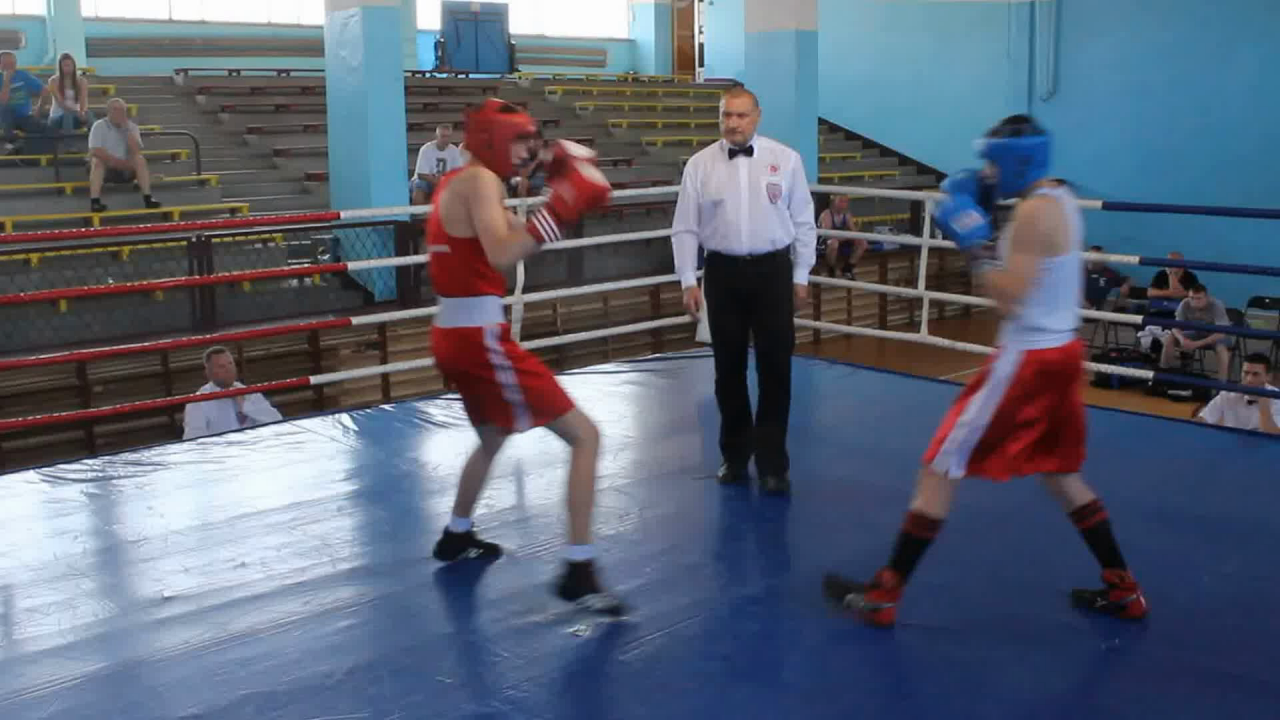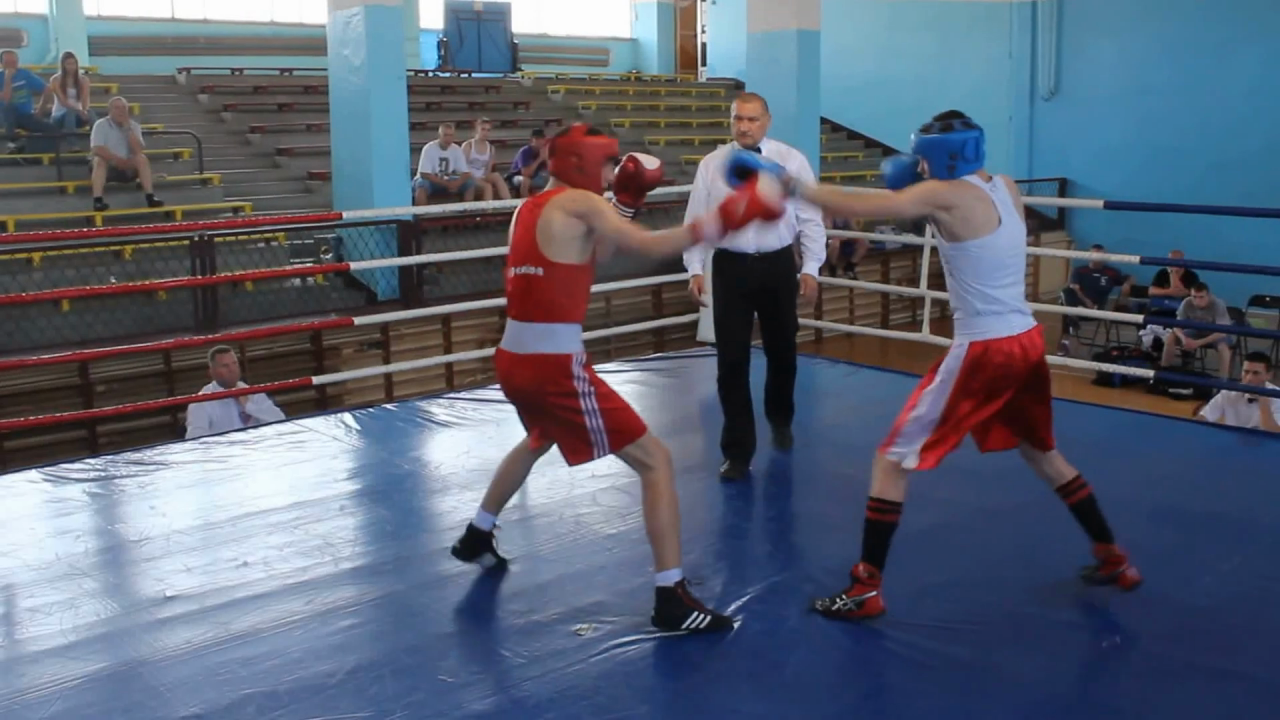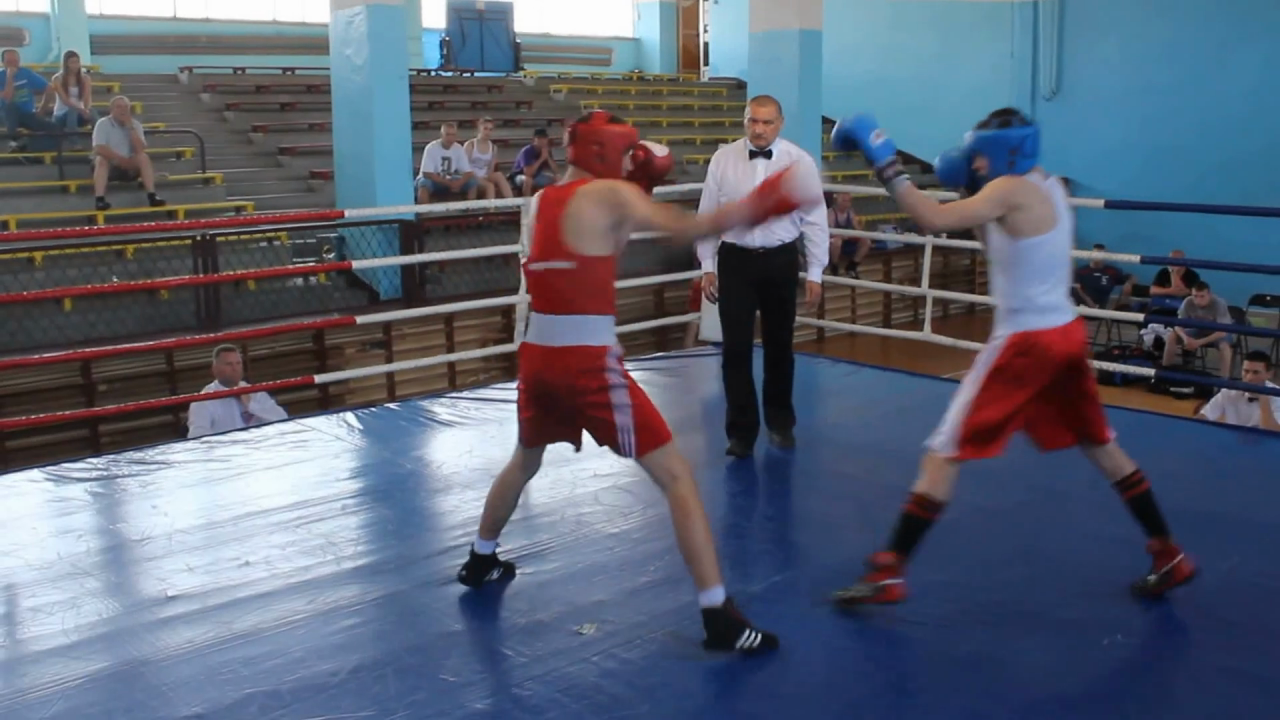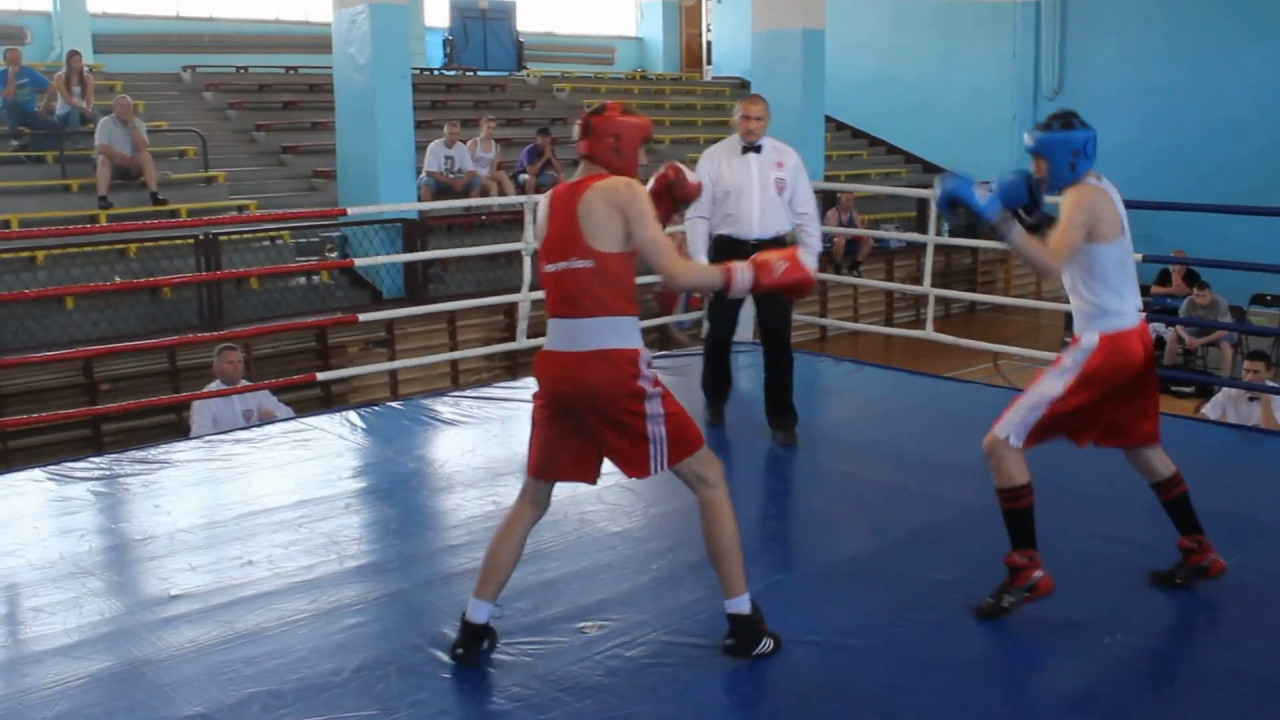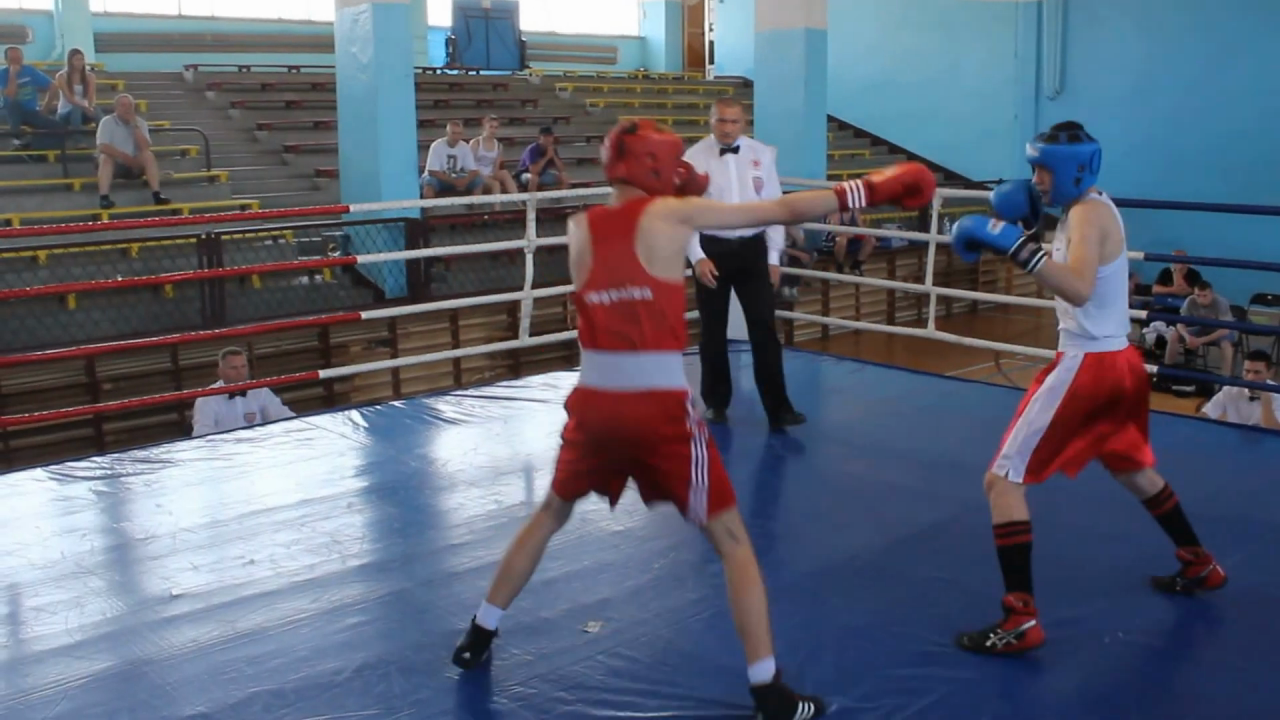
dt=0.3s
person 1, frame 1
left shoulder: (452, 185)
right shoulder: (477, 180)
left elbow: (506, 240)
right elbow: (501, 256)
left wrist: (556, 182)
right wrist: (561, 209)
left hip: (451, 337)
right hip: (479, 341)
left knee: (496, 436)
right knee: (585, 436)
left ankle: (456, 534)
right ankle: (579, 569)
person 1, frame 2
left shoulder: (528, 210)
right shoulder: (576, 204)
right elbow: (651, 246)
left wrist: (629, 199)
right wrist: (726, 217)
left hip: (513, 359)
right hip: (557, 365)
left knee: (539, 442)
right knee: (656, 462)
left ankle: (477, 537)
right ankle: (671, 598)
person 1, frame 3
left shoulder: (541, 202)
right shoulder: (604, 194)
right elbow: (683, 230)
left wrist: (637, 186)
right wrist: (759, 201)
left hip: (537, 357)
right hip: (589, 362)
left knee: (525, 457)
right knee: (677, 478)
left ankle: (480, 560)
right ankle: (720, 618)
person 1, frame 4
left shoulder: (549, 204)
right shoulder: (622, 191)
right elbow: (677, 275)
left wrist: (661, 207)
right wrist: (755, 273)
left hip: (558, 367)
right hip: (617, 368)
left knee: (531, 502)
right knee: (710, 482)
left ankle: (472, 631)
right ankle: (744, 623)
person 1, frame 5
left shoulder: (580, 227)
right shoulder: (676, 212)
right elbow: (784, 209)
right wrist: (866, 189)
left hip: (595, 402)
right hip: (661, 405)
left knee: (549, 516)
right knee: (733, 543)
left ankle: (479, 637)
person 2, frame 1
left shoulder: (1036, 213)
right shoulder: (1058, 199)
left elbow: (1010, 295)
left wrist: (972, 238)
right wrist: (981, 216)
left hip: (1028, 361)
right hip: (1063, 353)
left knee: (940, 469)
right knee: (1061, 475)
left ankle: (883, 593)
right ankle: (1121, 588)
person 2, frame 2
left shoulder: (944, 194)
right shoulder: (1007, 189)
left elbow: (853, 208)
left wrist: (786, 181)
left hip: (981, 350)
right hip: (1025, 341)
left knee: (893, 458)
right knee: (1043, 452)
left ankle: (866, 588)
right ankle: (1113, 560)
person 2, frame 3
left shoulder: (1010, 190)
right shoulder: (1049, 187)
left elbow: (934, 219)
left wrist: (886, 163)
right wrist: (971, 187)
left hip: (1024, 343)
right hip: (1066, 337)
left knee: (943, 456)
right knee: (1101, 446)
left ankle: (887, 573)
right ankle: (1170, 555)
person 2, frame 4
left shoulder: (1082, 198)
right shoulder: (1099, 191)
left elbow: (1051, 264)
right elbow: (1064, 258)
left wrist: (996, 215)
right wrist: (1029, 216)
left hip: (1104, 347)
right hip: (1132, 339)
left knee: (1001, 443)
right knee: (1140, 446)
left ankle: (1027, 571)
right ankle: (1200, 553)
person 2, frame 5
left shoulder: (1090, 216)
right shoulder: (1087, 211)
left elbow: (1077, 290)
right elbow: (1059, 279)
left wrist: (1019, 245)
right wrist: (1016, 236)
left hip: (1089, 365)
right hip: (1120, 362)
left knee: (1001, 482)
right knee: (1132, 468)
left ankle: (1020, 618)
right ankle: (1200, 563)
person 3, frame 1
left shoulder: (786, 160)
right shoulder: (699, 164)
left elbow: (803, 222)
right elbow: (685, 228)
left wrist: (801, 276)
right wrist: (688, 279)
left hip: (772, 269)
right hip: (722, 271)
left knee: (775, 368)
right knee: (729, 368)
left ankle: (773, 461)
right ankle: (736, 454)
person 3, frame 2
left shoulder: (792, 161)
right shoulder: (712, 165)
left elbow: (811, 219)
right elbow: (696, 222)
left wrist: (811, 268)
right wrist: (695, 269)
left hip: (777, 266)
right hip: (730, 268)
left knee: (781, 354)
right knee: (732, 363)
left ankle: (779, 420)
right ankle: (737, 451)
person 3, frame 3
left shoulder: (800, 163)
right shoulder: (723, 159)
left elbow: (815, 222)
left wrist: (814, 273)
right wrist: (707, 267)
left hip: (780, 261)
right hip: (736, 260)
left knee: (779, 345)
right knee: (735, 348)
left ankle: (779, 422)
right ankle: (740, 432)
person 3, frame 4
left shoulder: (787, 158)
right shoulder: (714, 157)
left elbow: (805, 213)
right elbow: (698, 215)
left wrist: (809, 259)
right wrist: (700, 261)
left hip: (773, 253)
right hip: (728, 252)
left knee: (777, 340)
right knee: (719, 335)
left ankle: (782, 420)
right ankle: (715, 401)
person 3, frame 5
left shoulder: (761, 154)
right shoulder: (693, 159)
left wrist: (774, 256)
right wrist: (697, 256)
left hip: (753, 248)
right hip: (712, 250)
left knee: (764, 329)
right knee: (713, 332)
left ankle: (778, 409)
right ankle: (717, 402)
